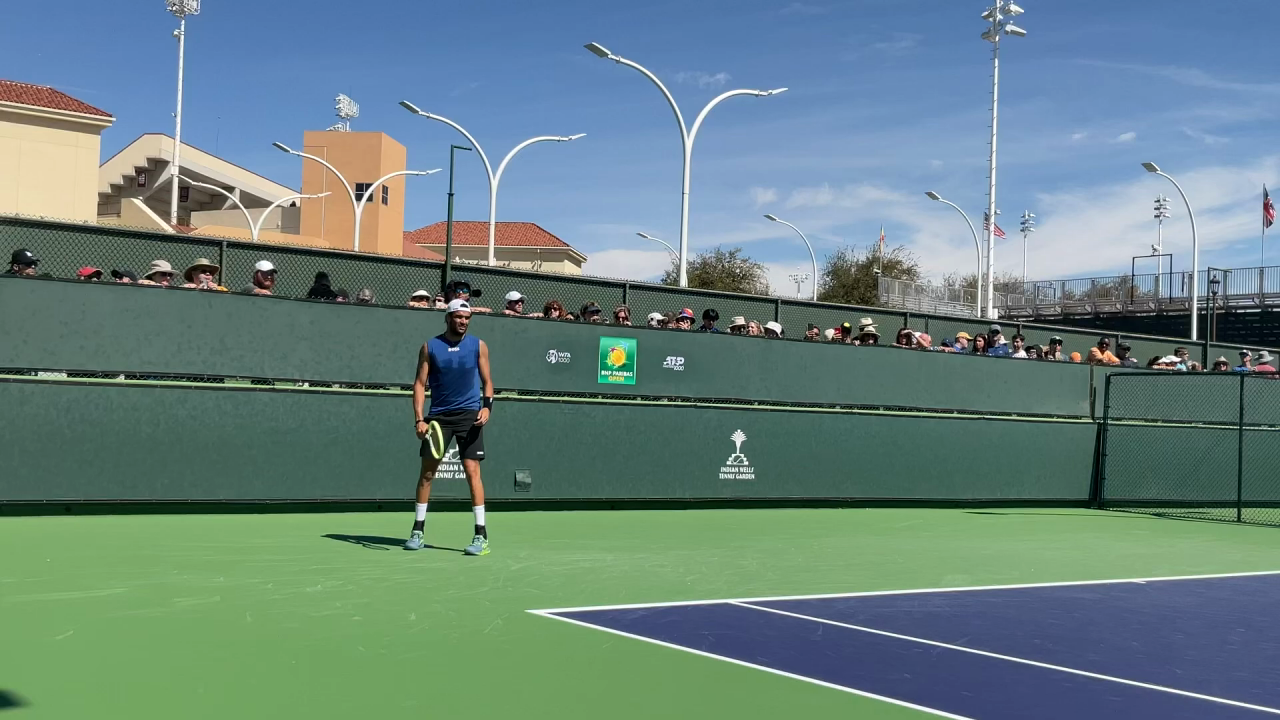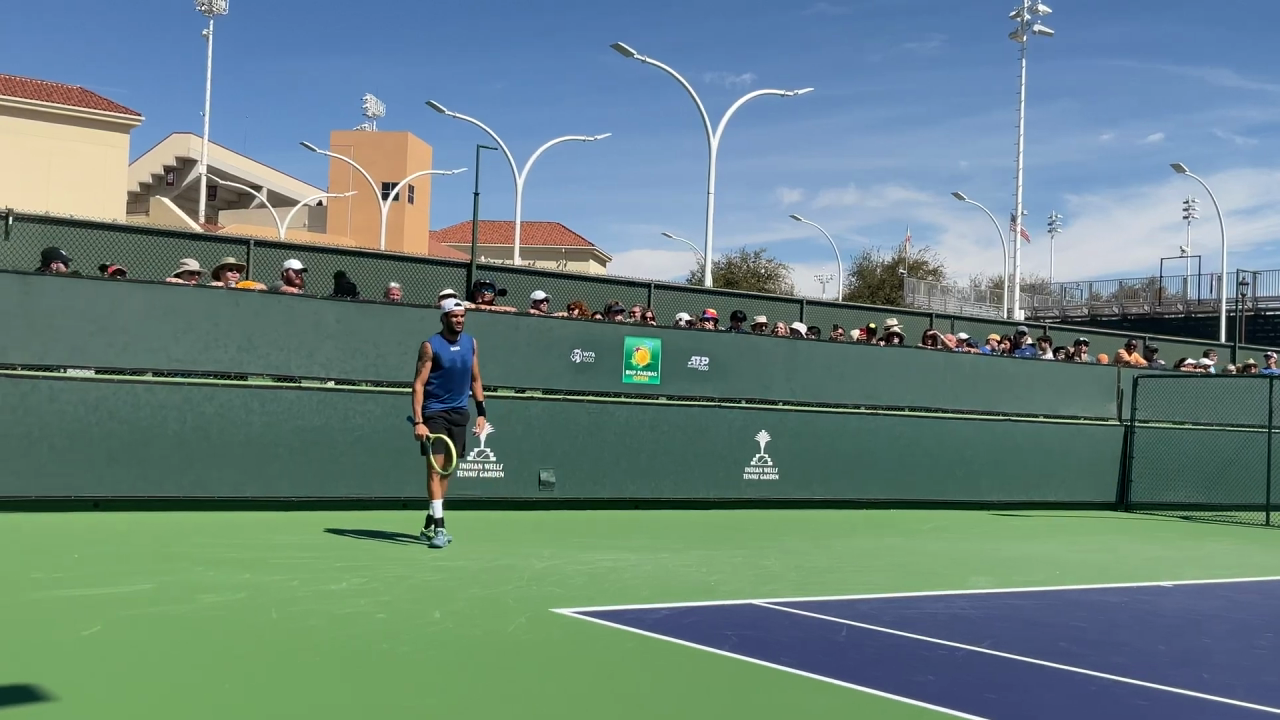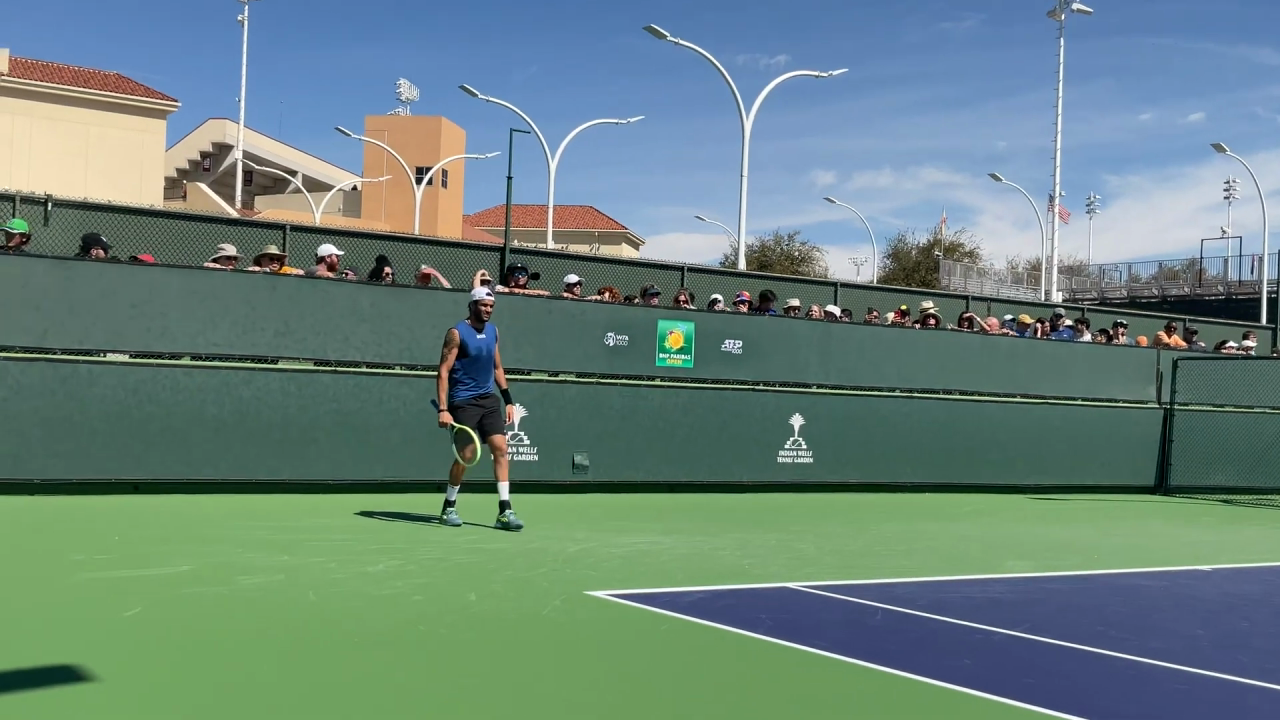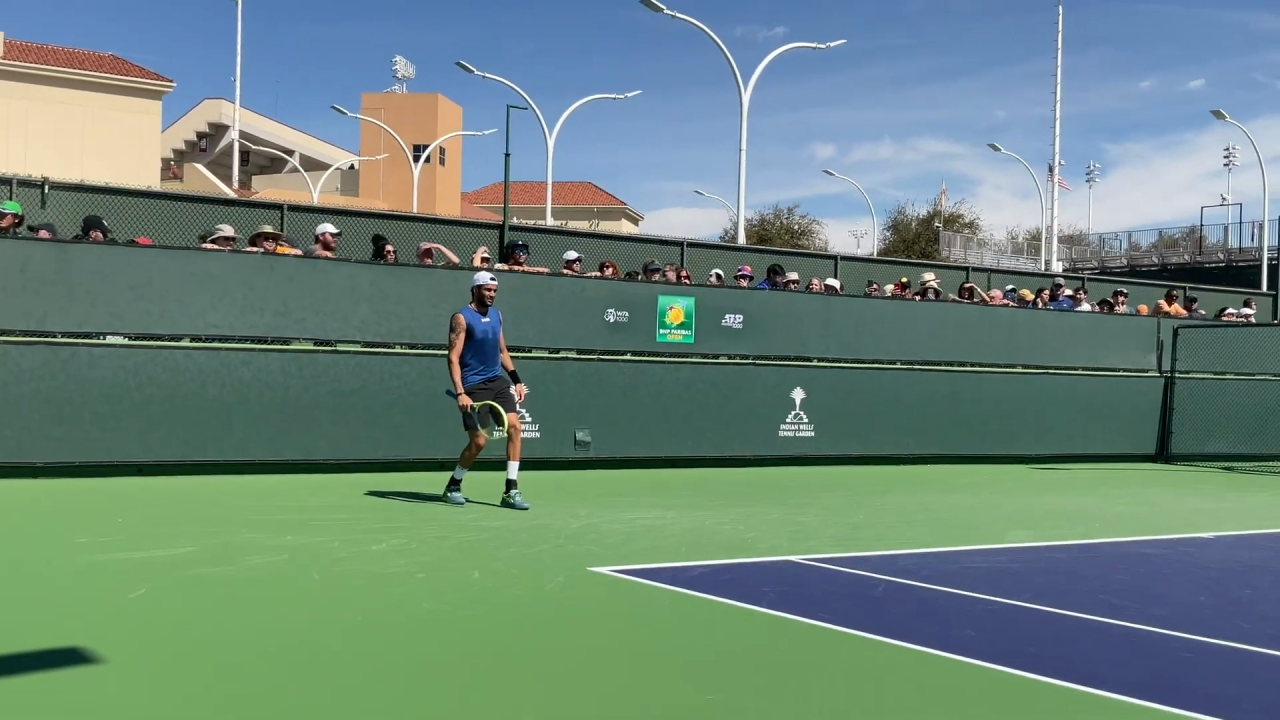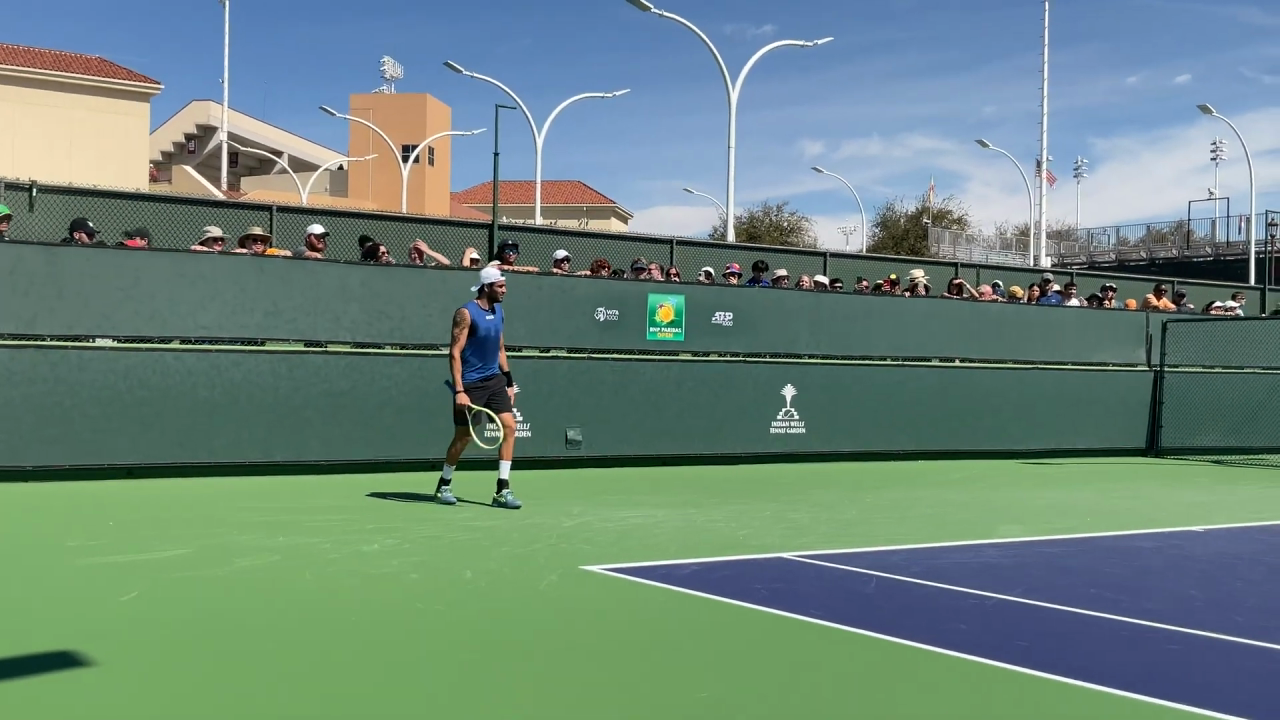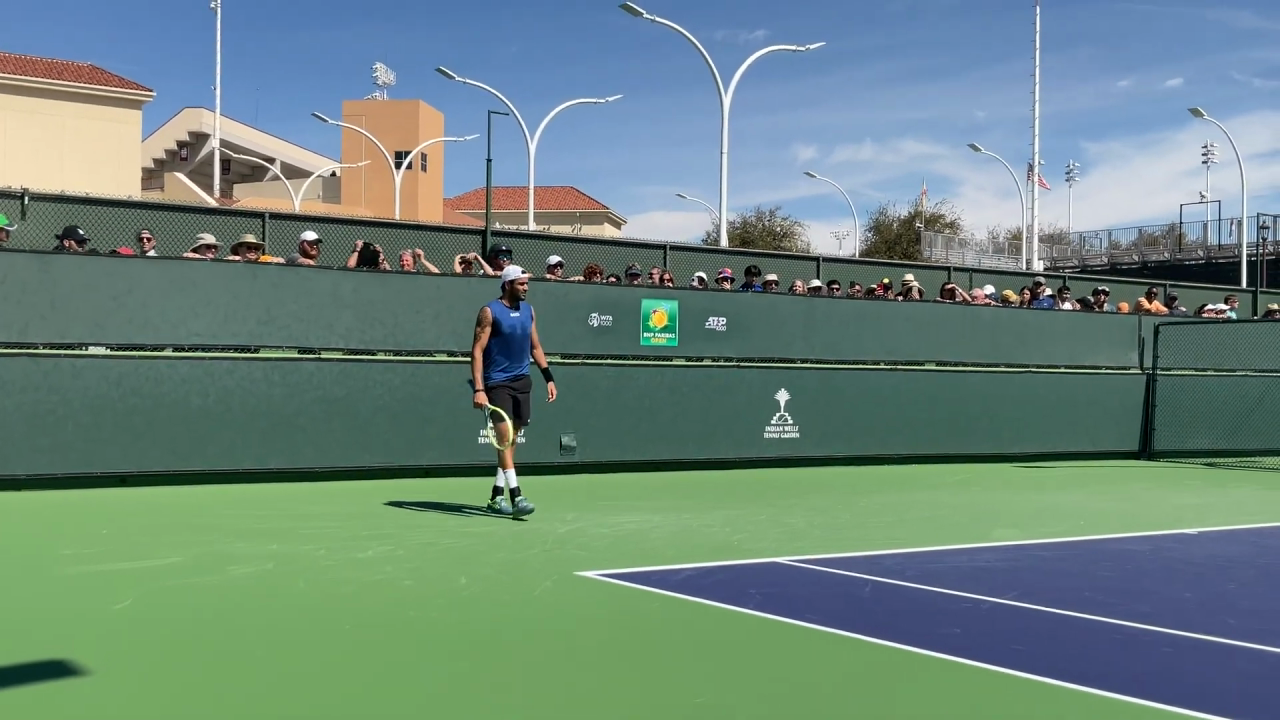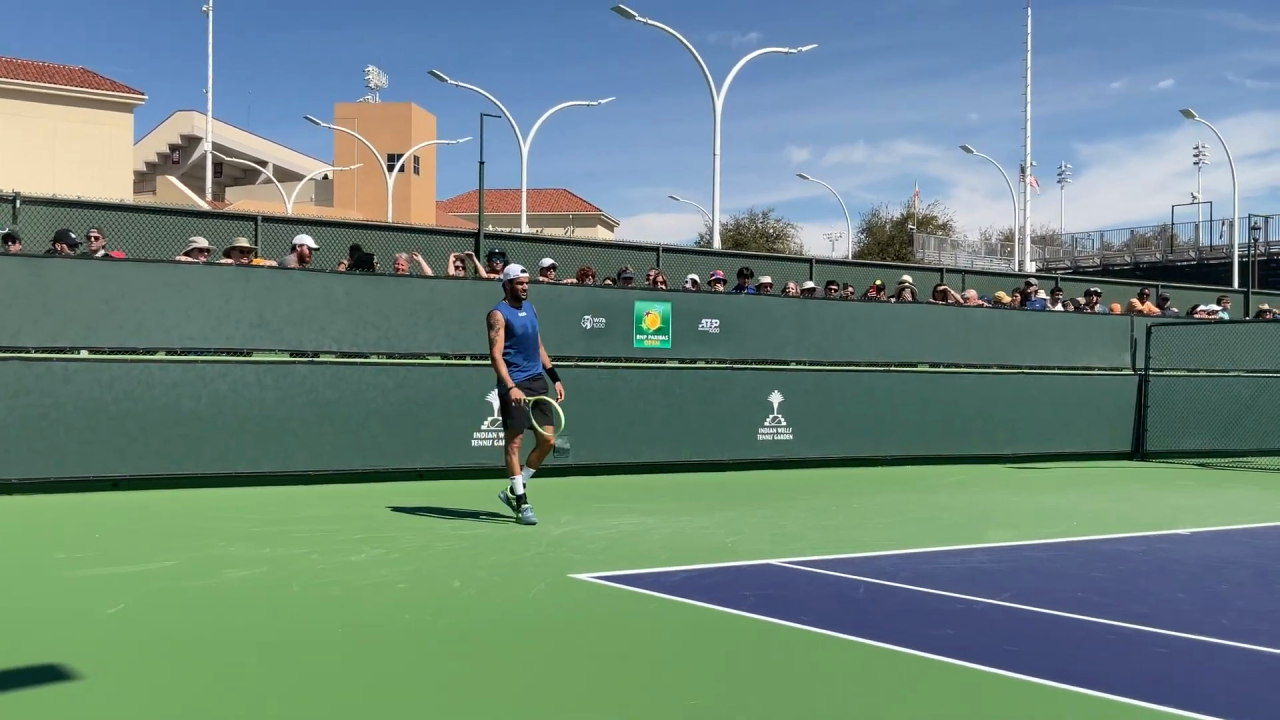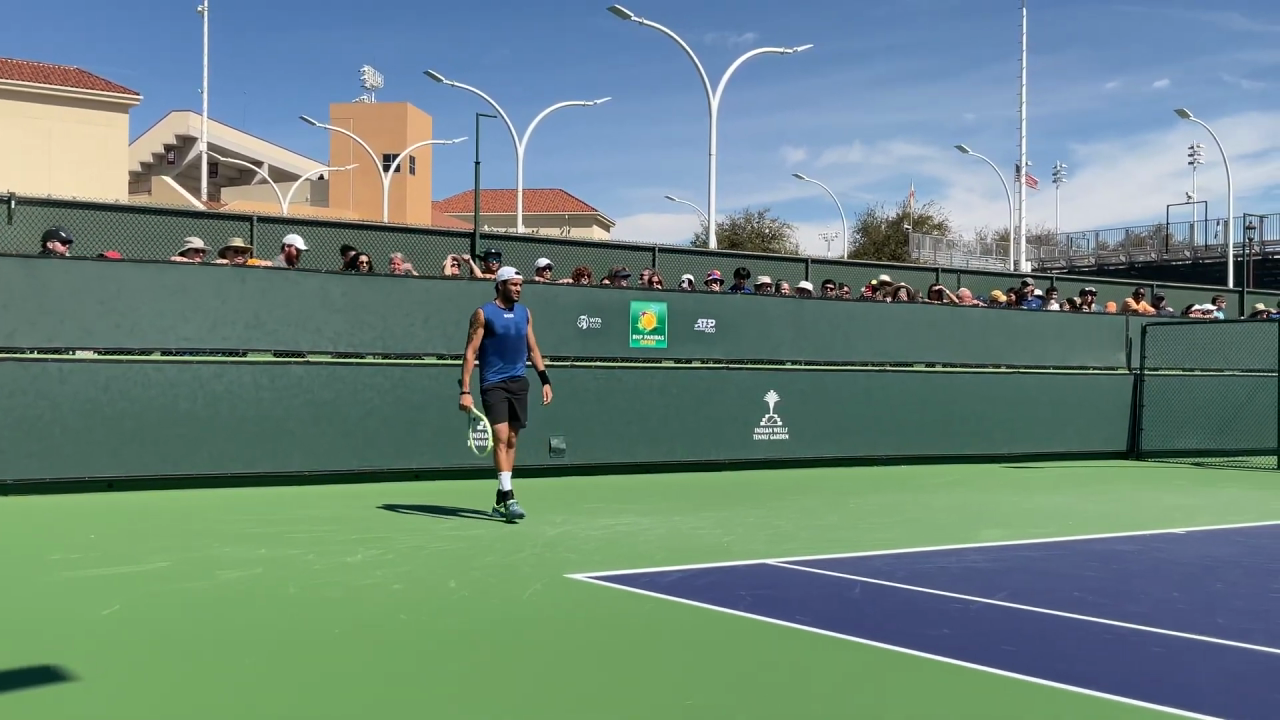
dt=0.7s
person 1, frame 1
left shoulder: (478, 346)
right shoulder: (430, 347)
left elbow: (487, 382)
right elbow: (420, 385)
left wrist: (486, 406)
right wrist: (419, 419)
left hip: (468, 417)
right hip: (438, 417)
left knee: (473, 473)
right knee: (427, 473)
left ankle: (480, 536)
right ankle: (418, 532)
person 1, frame 2
left shoulder: (470, 343)
right shoulder: (430, 346)
left elbow: (475, 379)
right elbow: (418, 385)
left wrist: (481, 412)
right wrist: (418, 421)
left hip: (460, 414)
right hip: (435, 414)
left knee: (447, 471)
right knee: (434, 470)
left ankle: (430, 525)
right ankle: (439, 528)
person 1, frame 3
left shoulder: (493, 331)
right shoulder: (457, 333)
right elbow: (443, 372)
left wrist: (508, 400)
right wrist: (442, 408)
left hip: (489, 400)
right hip: (464, 401)
left knee: (501, 450)
right knee: (465, 456)
left ankle: (505, 512)
right ankle: (448, 508)
person 1, frame 4
left shoulder: (496, 315)
right shoulder: (461, 318)
right elbow: (453, 358)
left wrist: (516, 380)
right wrist: (460, 393)
left hip: (497, 382)
right hip: (474, 386)
left knee: (515, 428)
right knee: (478, 441)
left ankle: (511, 492)
right ankle: (453, 486)
person 1, frame 5
left shoulder: (499, 312)
right shoulder: (466, 313)
right elbow: (455, 353)
left wrist: (509, 382)
right wrist: (459, 390)
left hip: (495, 380)
right hip: (471, 383)
left knee: (509, 427)
right knee: (462, 438)
left ankle: (502, 492)
right ankle: (443, 486)
person 1, frame 6
left shoulder: (528, 310)
right shoulder: (490, 312)
left elbow: (535, 347)
right elbow: (477, 351)
left wrist: (549, 378)
right wrist: (478, 389)
left hip: (522, 381)
right hip: (498, 383)
left knee: (512, 439)
right knee: (505, 437)
left ankle: (496, 498)
right ankle: (516, 497)
person 1, frame 7
left shoulder: (530, 309)
right shoulder: (498, 314)
right elbow: (496, 355)
left wrist: (555, 378)
right wrist: (510, 387)
left hip: (538, 382)
right hip: (515, 386)
left knee: (547, 441)
right knee: (514, 443)
left ankle: (515, 491)
right ankle: (522, 505)
person 1, frame 8
left shoulder: (525, 313)
right shoulder: (483, 314)
left elbow: (533, 350)
right elbow: (470, 353)
left wrist: (545, 381)
right wrist: (465, 391)
left hip: (519, 383)
right hip: (494, 385)
left knee: (511, 441)
right knee: (500, 440)
left ankle: (500, 501)
right ankle: (509, 500)
